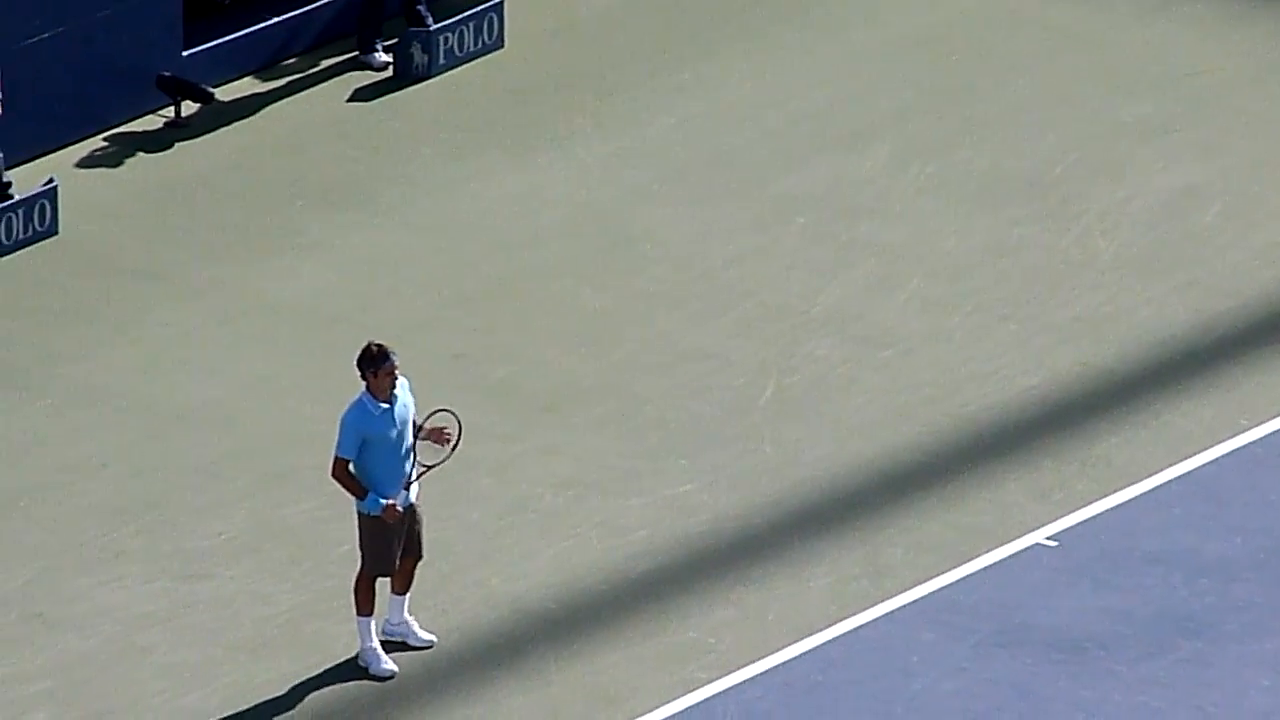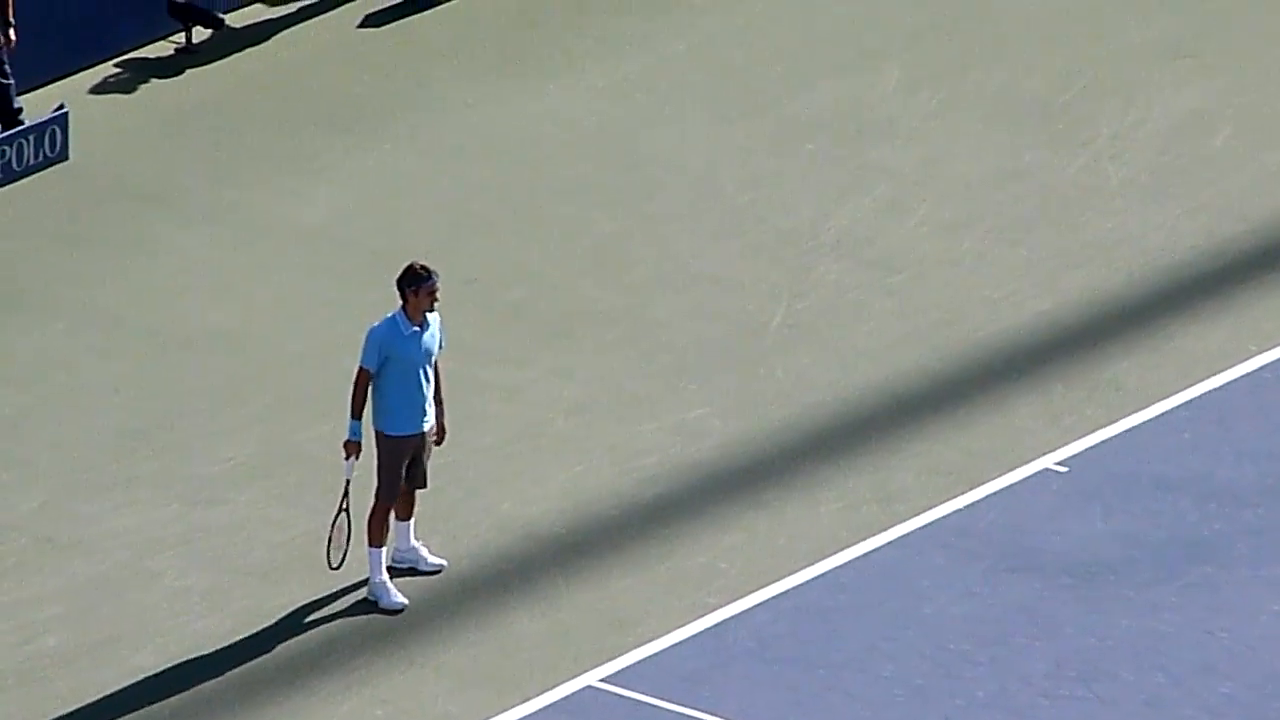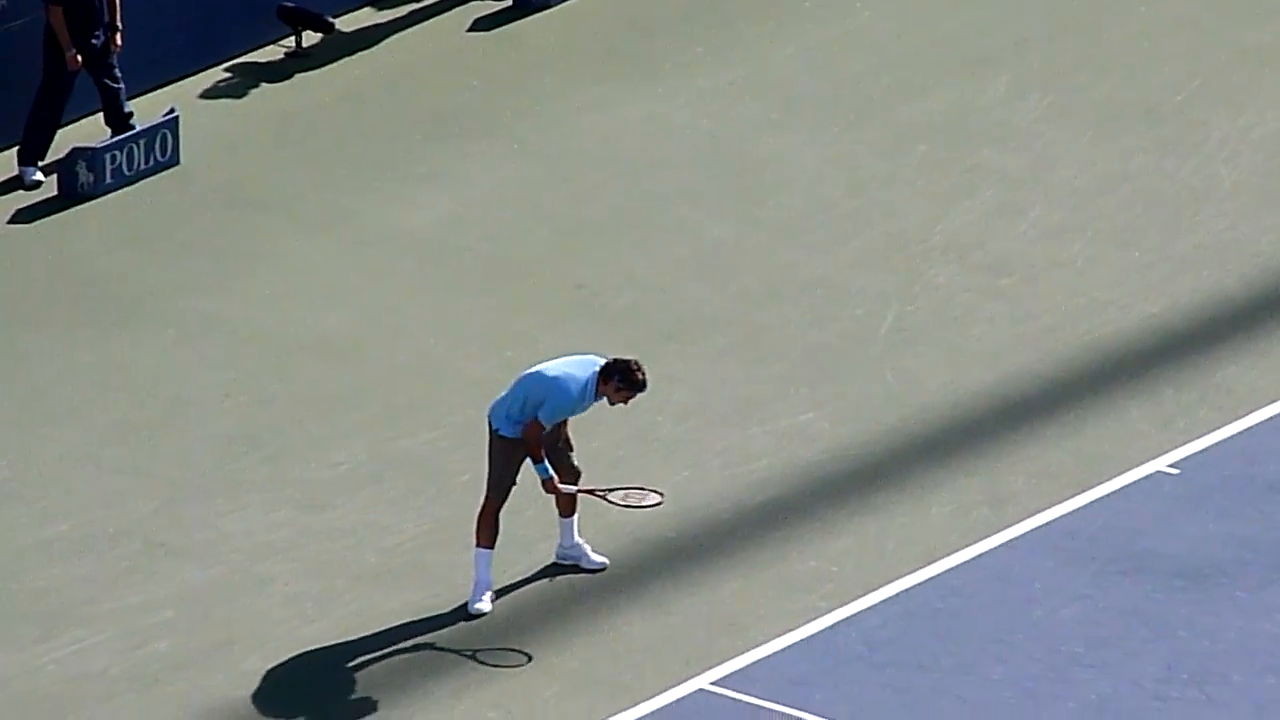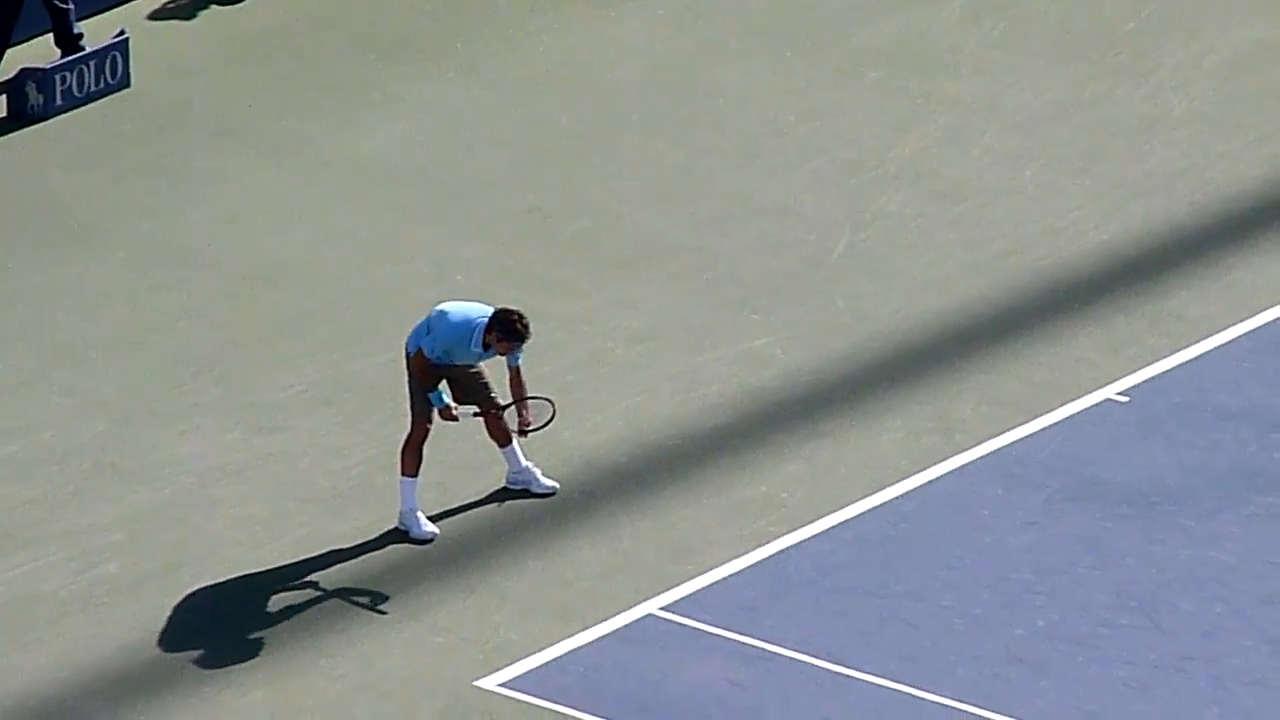
dt=1s
person 1, frame 1
left shoulder: (403, 389)
right shoulder: (356, 418)
right elbow: (339, 471)
left wrist: (427, 434)
right wrist: (376, 503)
right hip: (378, 508)
left knee: (409, 560)
right knee: (371, 573)
left ankle: (397, 622)
right ankle: (369, 646)
person 1, frame 2
left shoulder: (434, 322)
right shoulder: (382, 334)
right elbow: (362, 382)
left wrist: (439, 414)
right wrist: (354, 431)
left hip: (423, 425)
right hip: (393, 431)
left knee: (409, 489)
right knee: (385, 501)
left ankle: (405, 549)
right ankle: (378, 579)
person 1, frame 3
left shoulder: (600, 367)
right shoulder: (569, 392)
right elbow: (531, 433)
left wrist: (563, 428)
right wrist: (544, 472)
left hip: (540, 420)
right hip: (509, 427)
left knee: (569, 475)
right knee: (495, 500)
left ankle: (569, 546)
right ankle: (482, 585)
person 1, frame 4
left shoulder: (509, 335)
right shoulder: (454, 330)
left elbow: (515, 375)
right elbow: (417, 361)
left wrist: (523, 413)
right wrist: (438, 400)
left hip: (462, 359)
right hip: (425, 358)
left knee: (492, 410)
right knee: (421, 427)
left ankle: (519, 472)
right ankle: (408, 511)
